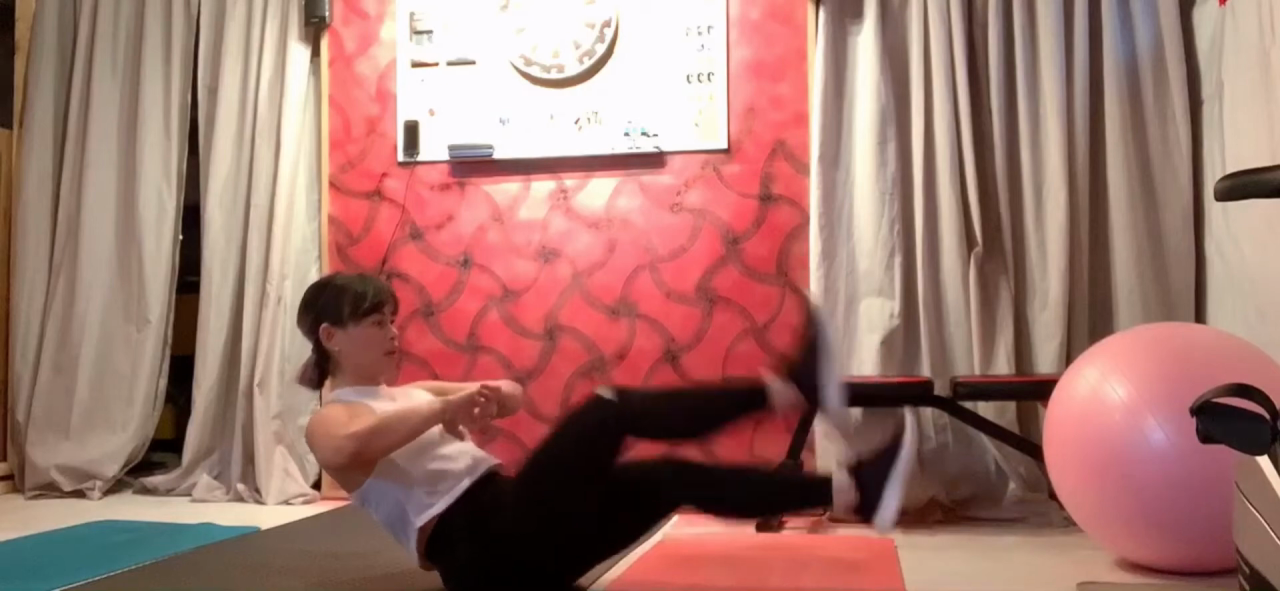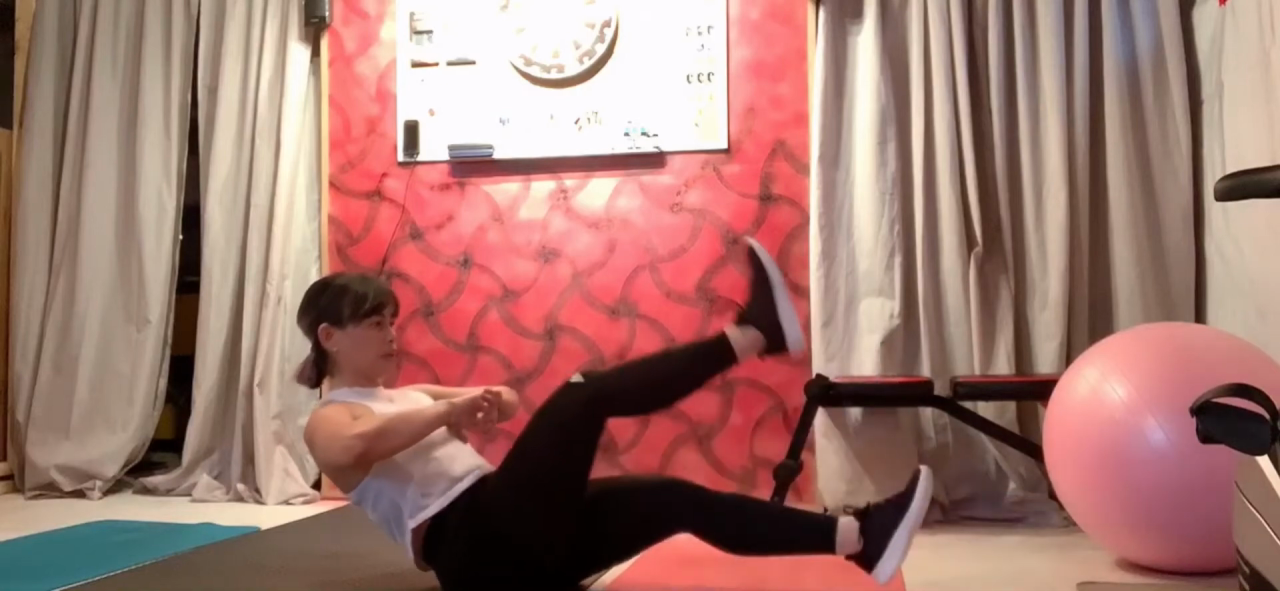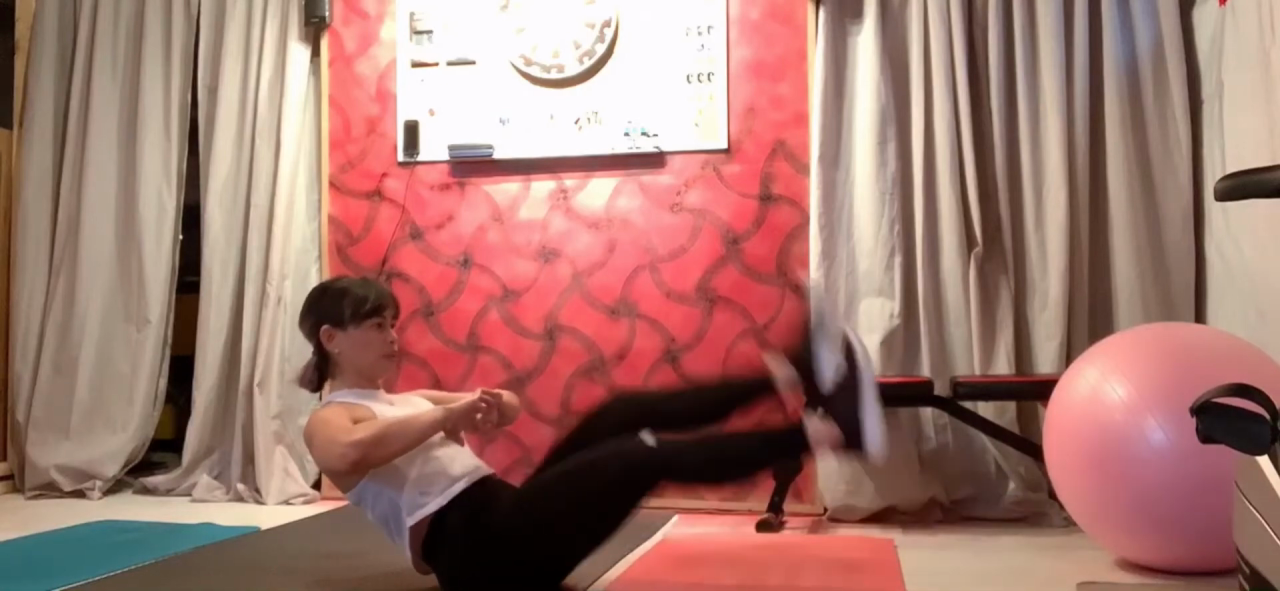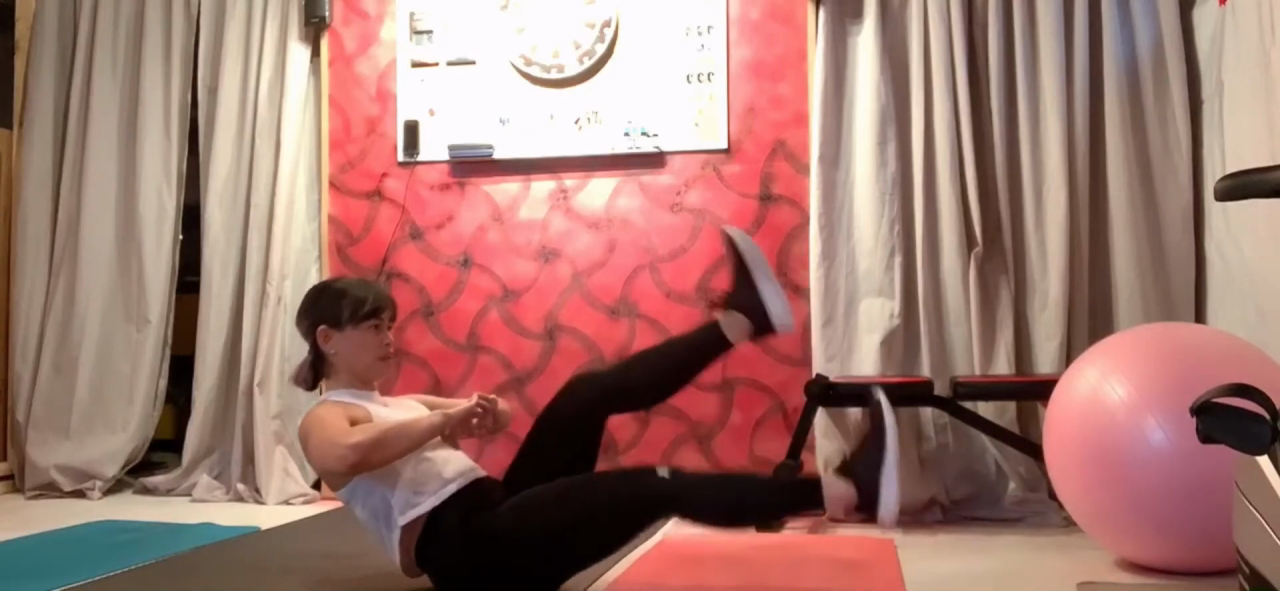
dt=0.4s
person 1, frame 1
left shoulder: (406, 395)
right shoulder: (330, 421)
left elbow: (512, 396)
right elbow: (348, 449)
left wrist: (487, 396)
right wrist: (446, 409)
left hip: (517, 524)
left knee: (673, 479)
right knee: (608, 409)
left ankle: (850, 492)
right ankle: (784, 390)
person 1, frame 2
left shoulder: (404, 395)
right shoulder: (328, 421)
left elbow: (507, 401)
right elbow: (350, 449)
left wrist: (481, 400)
right wrist: (449, 412)
left hip: (520, 537)
left knee: (676, 499)
right knee: (585, 393)
left ankle: (856, 539)
right ankle: (750, 336)
person 1, frame 3
left shoulder: (400, 403)
right shoulder: (328, 423)
left elbow: (507, 409)
right elbow: (348, 455)
left wrist: (486, 402)
right wrist: (444, 417)
left hip: (509, 526)
left knee: (623, 413)
right knee: (648, 455)
left ankle: (787, 376)
right ankle: (824, 430)
person 1, frame 4
left shoulder: (397, 405)
right shoulder: (324, 420)
left elbow: (500, 418)
right elbow: (345, 457)
left wrist: (479, 410)
right wrist: (444, 423)
left hip: (501, 517)
left knee: (588, 394)
right knee: (651, 488)
left ankle: (739, 320)
right ankle: (845, 490)
